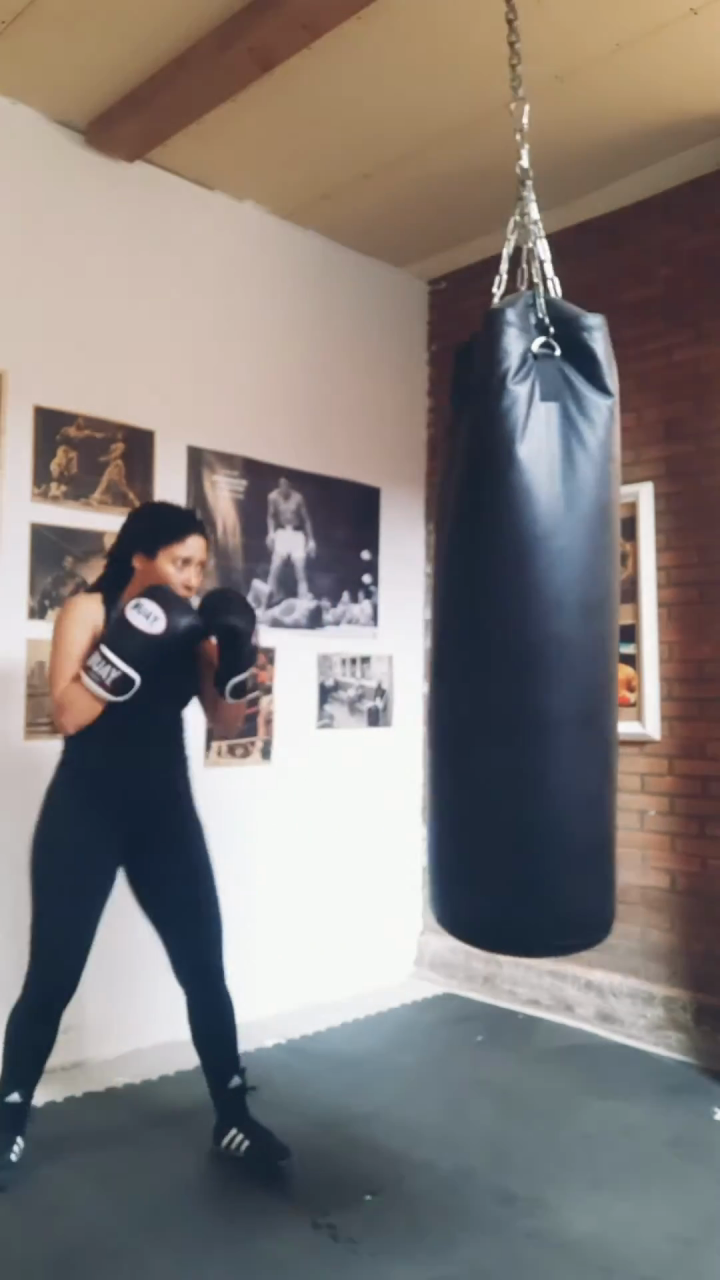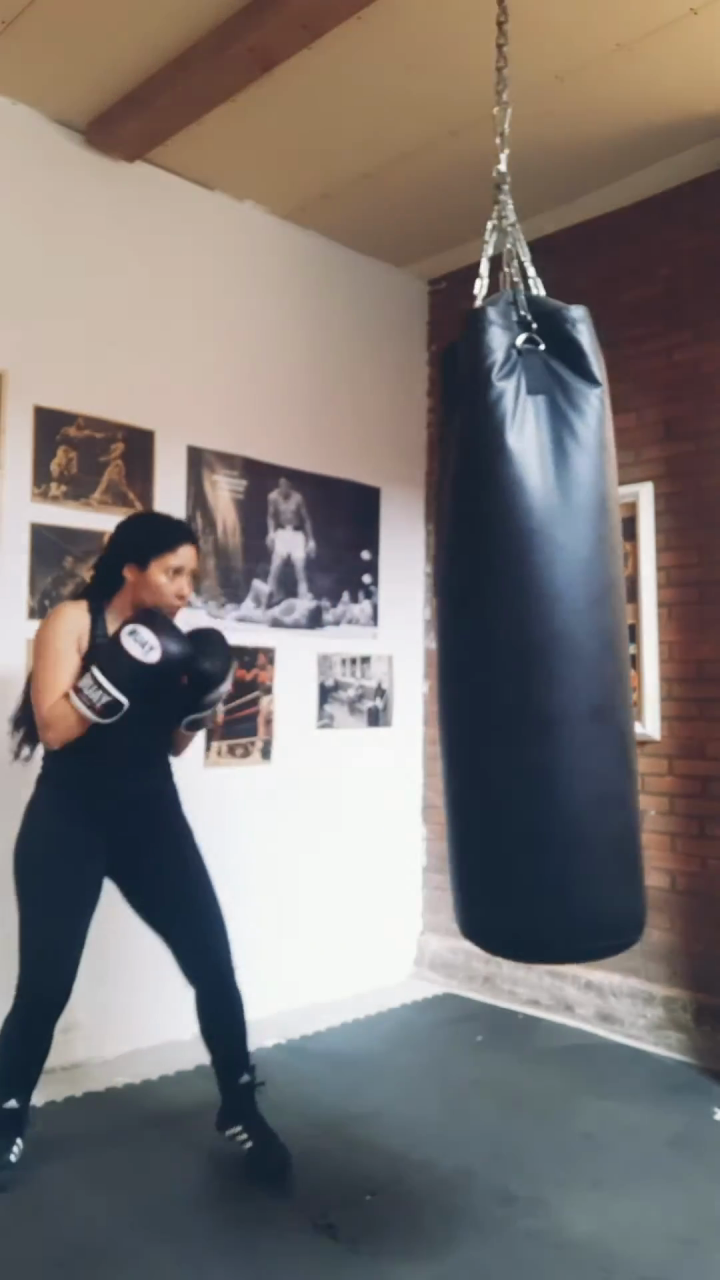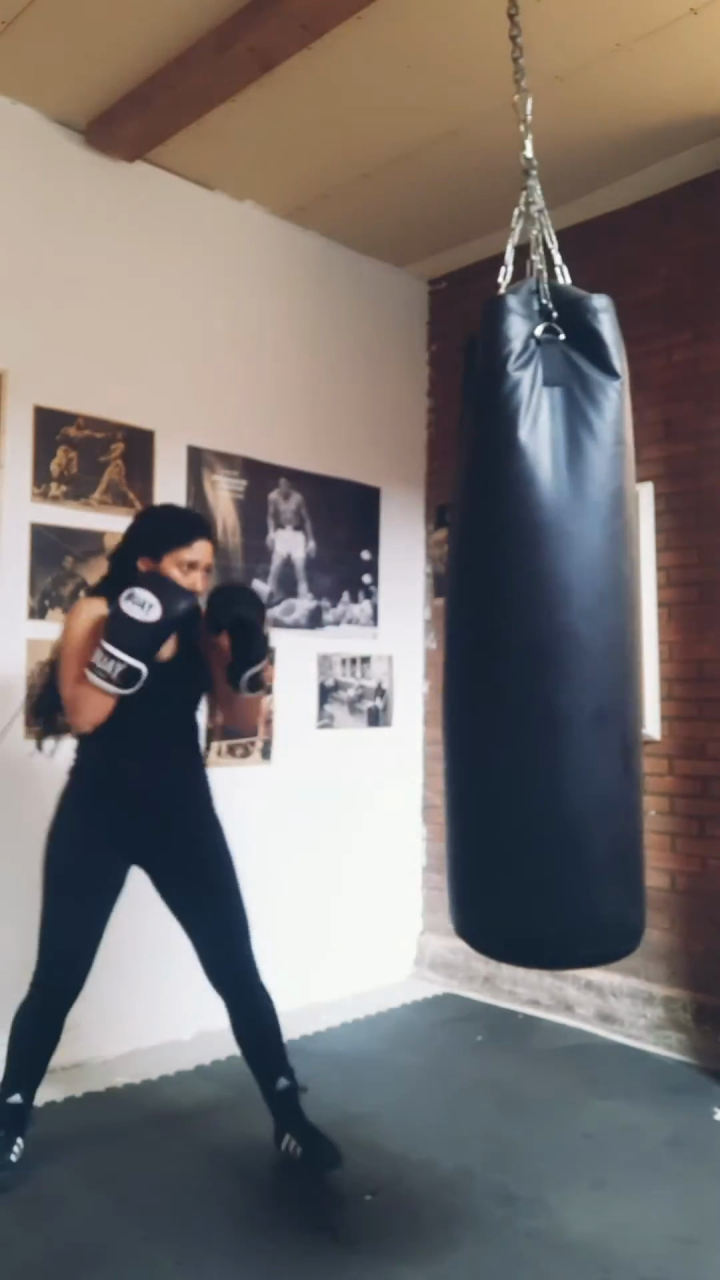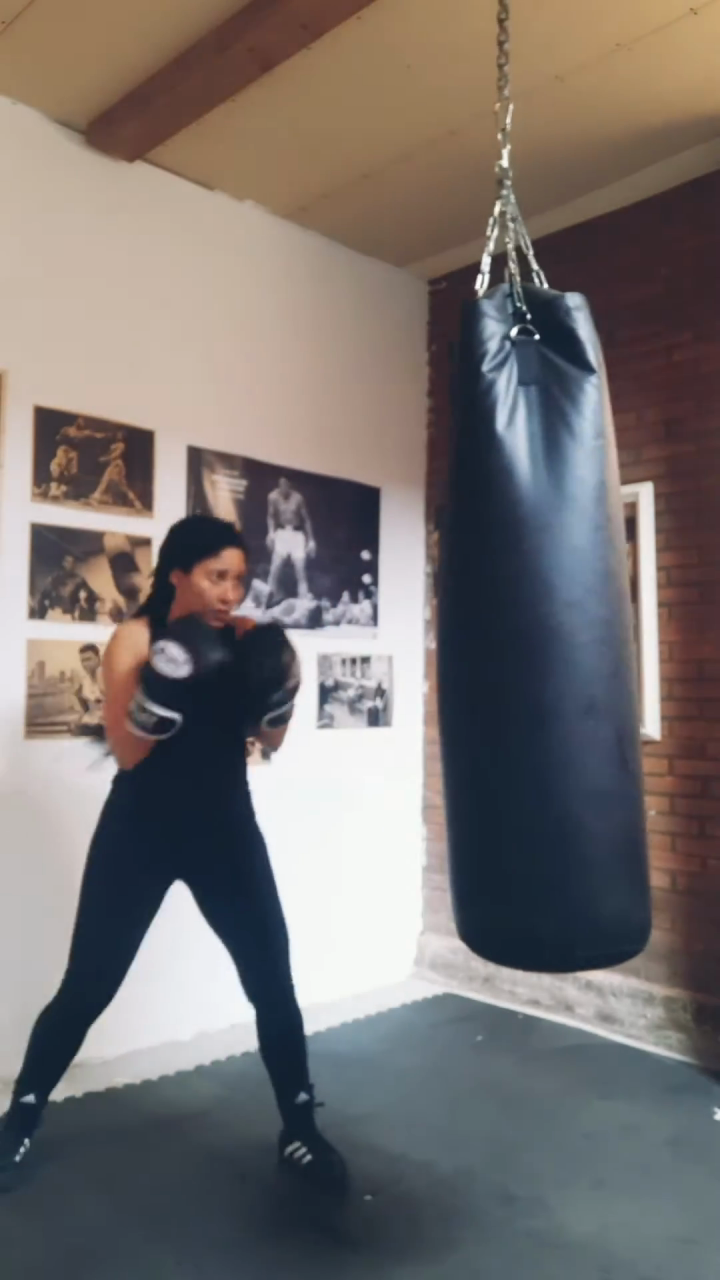
dt=0.2s
person 1, frame 1
left shoulder: (194, 623)
right shoulder: (88, 612)
left elbow: (226, 721)
right elbow: (68, 716)
left wrist: (238, 652)
right wrist: (129, 643)
left hip: (166, 812)
right hip: (84, 814)
left knee: (204, 969)
left ankle: (232, 1117)
person 1, frame 2
left shoulder: (167, 639)
right shoulder: (72, 621)
left elbow: (176, 741)
left wrist: (207, 687)
right wrist: (123, 669)
left hip: (152, 820)
right hip: (67, 825)
left knee: (213, 967)
left ankle: (241, 1112)
person 1, frame 3
left shoulder: (204, 627)
right shoulder: (96, 616)
left elbow: (242, 723)
right elbow: (81, 716)
left wrist: (247, 653)
right wrist: (131, 637)
left hip: (182, 814)
right hip: (97, 817)
left knee: (236, 970)
right knee: (58, 978)
left ankle: (289, 1116)
person 1, frame 4
left shoulder: (245, 638)
right shoulder: (135, 639)
left elbow: (271, 737)
right elbow: (126, 752)
left wrist: (275, 680)
right wrist: (168, 681)
left hip: (224, 827)
right hip: (140, 830)
left knee: (272, 982)
right knee: (87, 986)
left ankle: (300, 1129)
